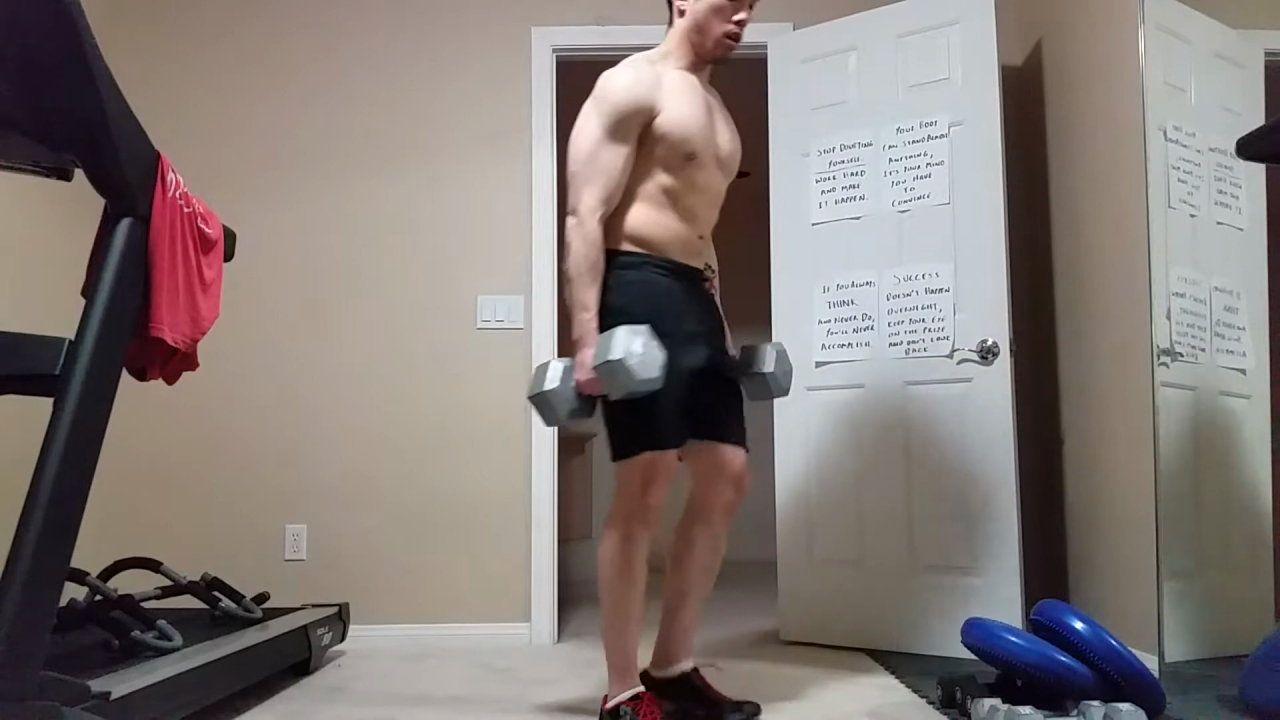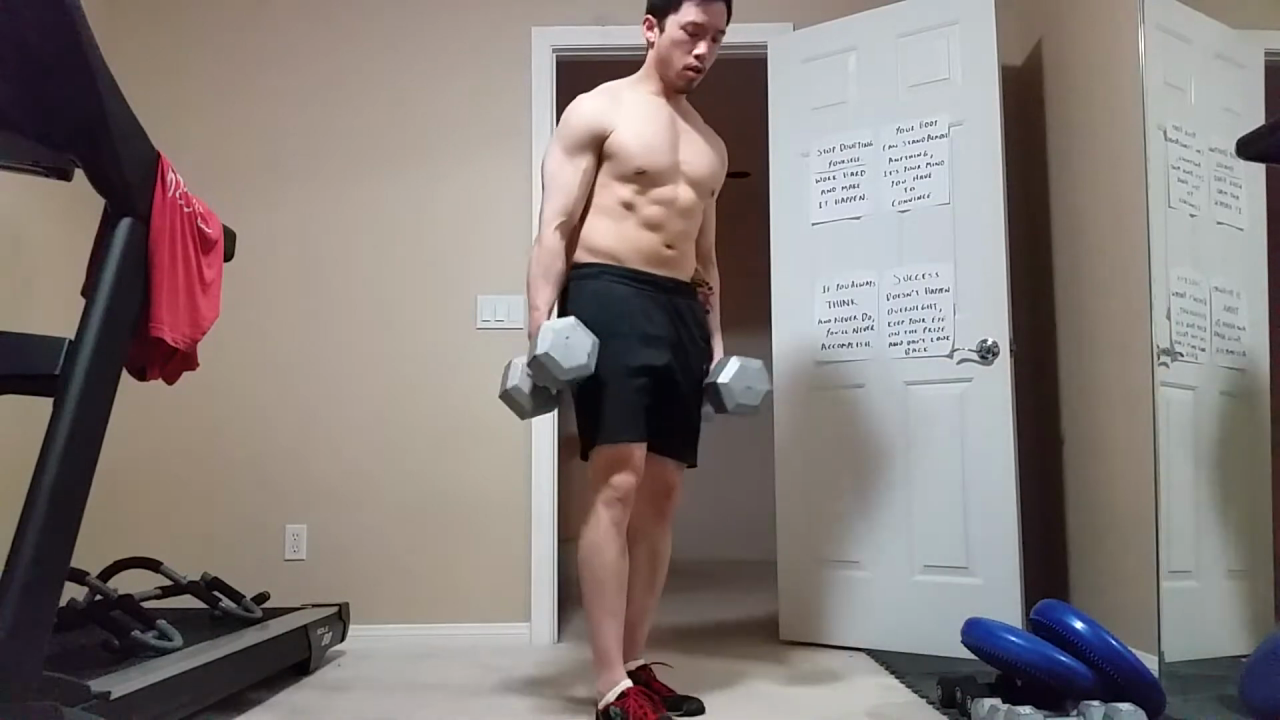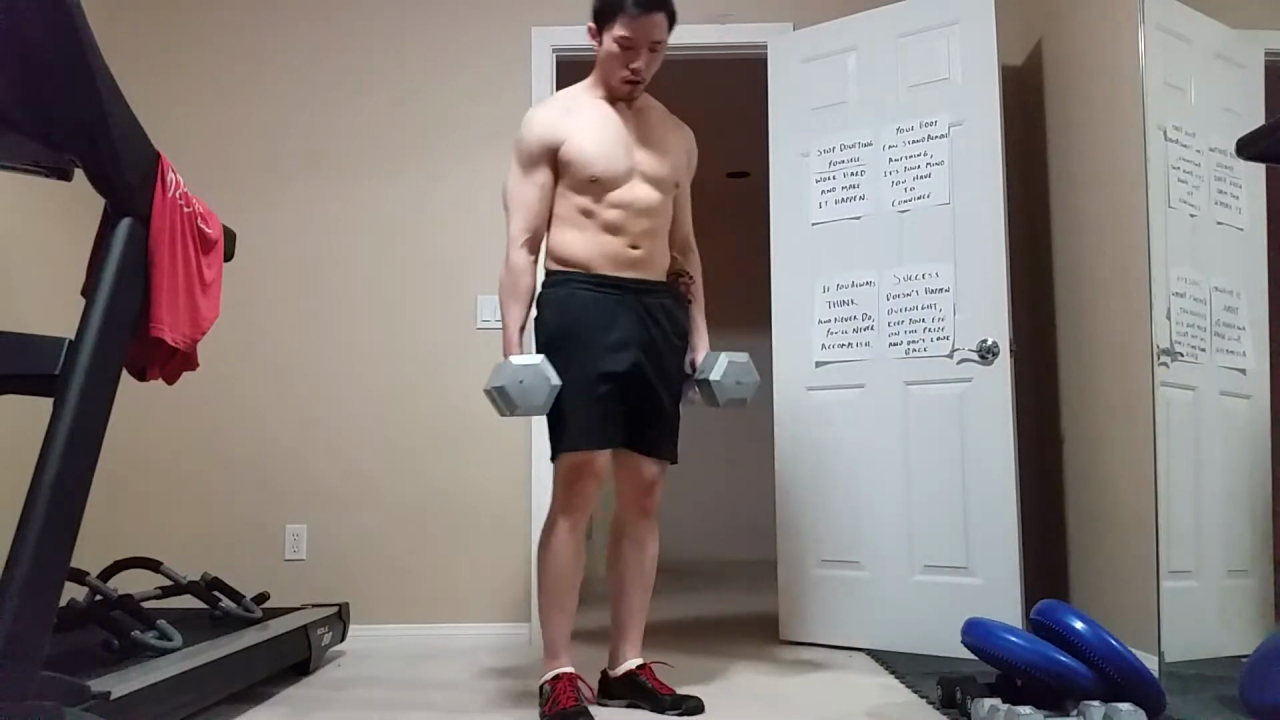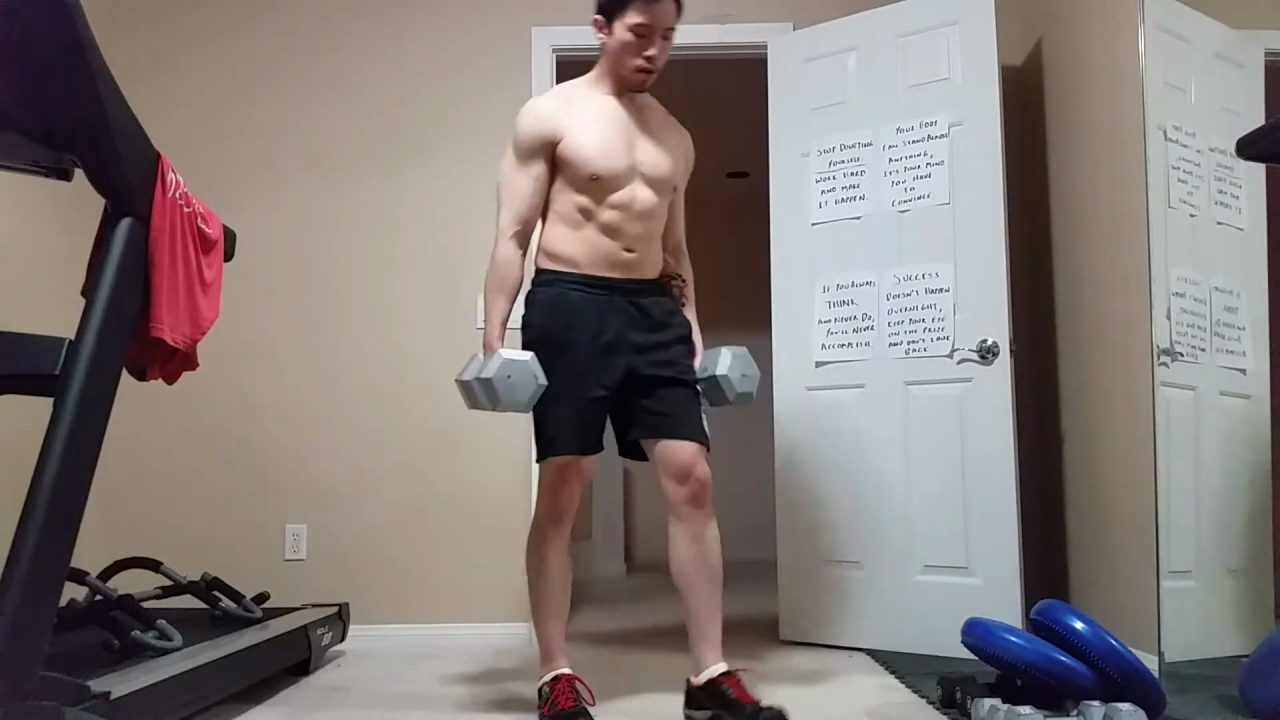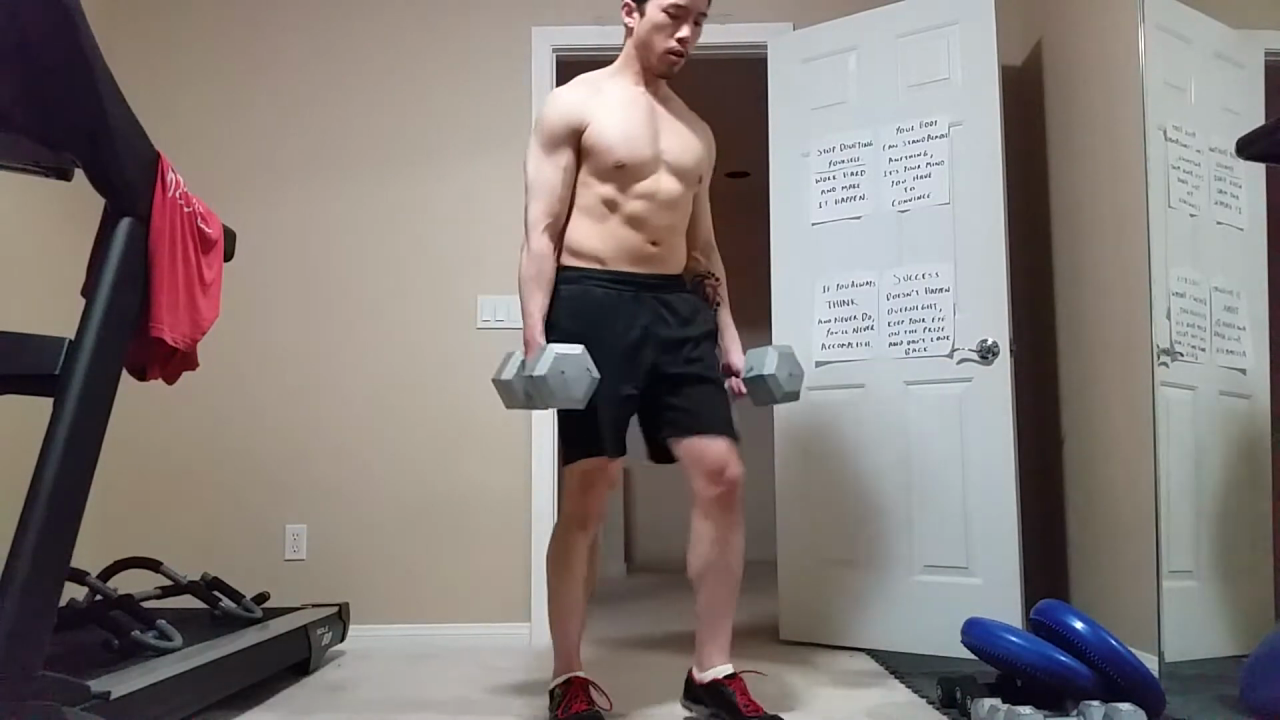
dt=0.5s
person 1, frame 1
left shoulder: (712, 106)
right shoulder: (632, 85)
right elbow: (584, 217)
left wrist: (718, 324)
right wrist: (586, 336)
left hip: (692, 295)
right hip: (638, 289)
left knee: (726, 480)
right knee: (641, 492)
person 1, frame 2
left shoulder: (710, 145)
right shoulder: (597, 111)
right elbow: (555, 230)
left wrist: (715, 337)
right wrist: (539, 329)
left hip: (680, 311)
right hip: (609, 297)
left knee: (661, 495)
right knee: (617, 485)
person 1, frame 3
left shoulder: (677, 137)
right shoulder: (551, 122)
right elbow: (522, 245)
left wrist: (698, 330)
right wrist: (513, 344)
left hip: (658, 311)
right hip: (580, 306)
left knee: (643, 495)
right knee: (577, 493)
person 1, frame 4
left shoulder: (675, 137)
right shoulder: (549, 116)
right elbow: (511, 236)
left wrist: (692, 332)
right wrist: (493, 336)
left hip: (652, 312)
right hip: (570, 306)
left knee: (691, 482)
right knee: (561, 493)
person 1, frame 5
left shoulder: (697, 132)
right shoulder: (574, 105)
right elbow: (542, 231)
left wrist: (728, 336)
right wrist: (534, 331)
left hip: (678, 308)
right hip: (593, 302)
left knee: (721, 477)
right knee: (588, 493)
